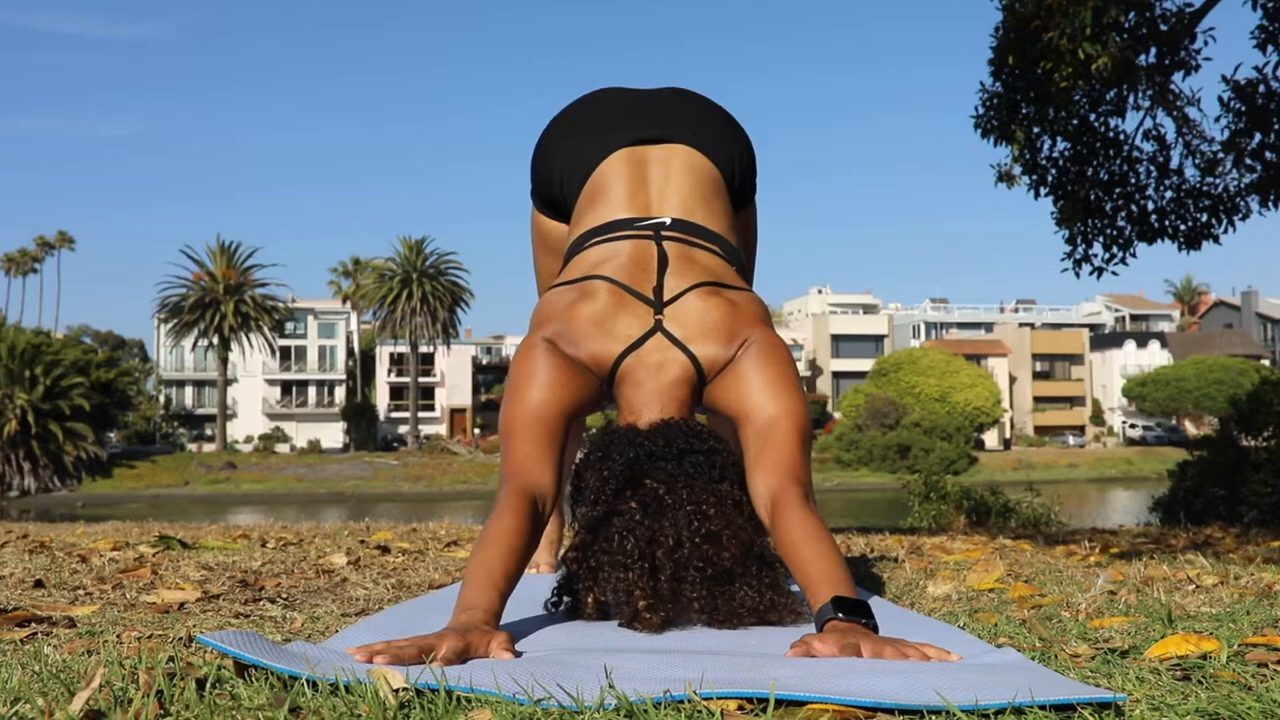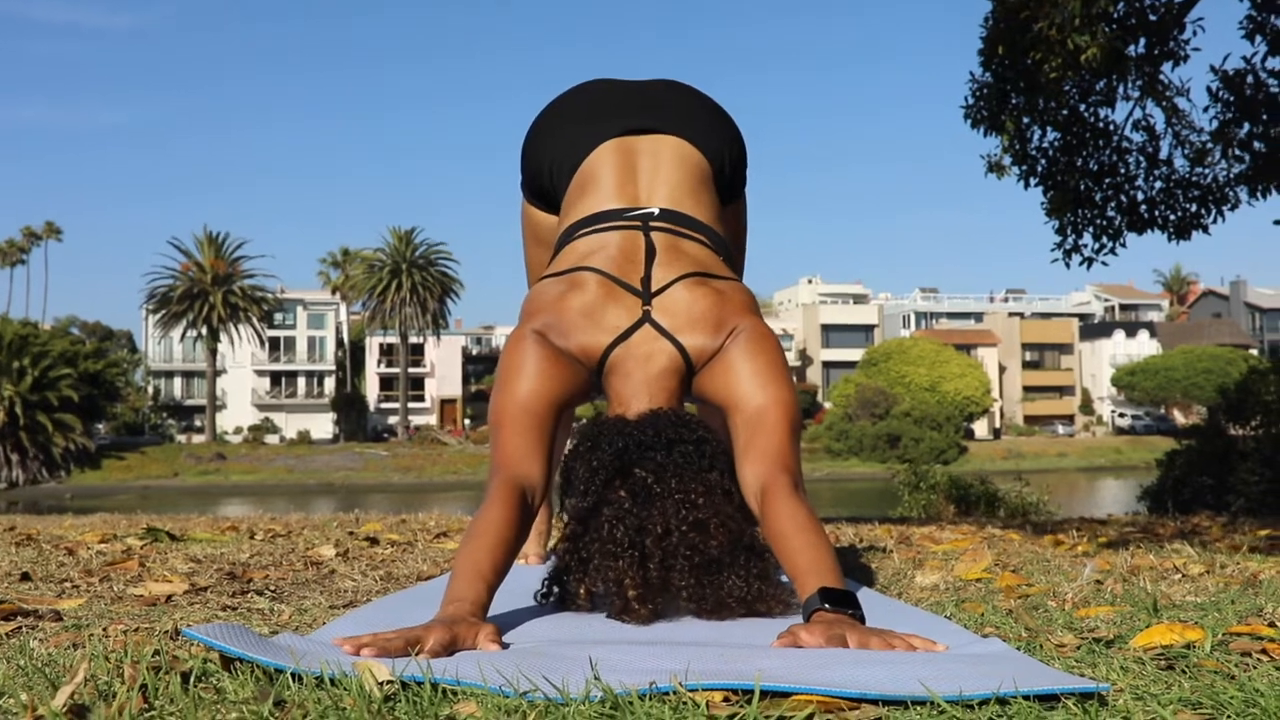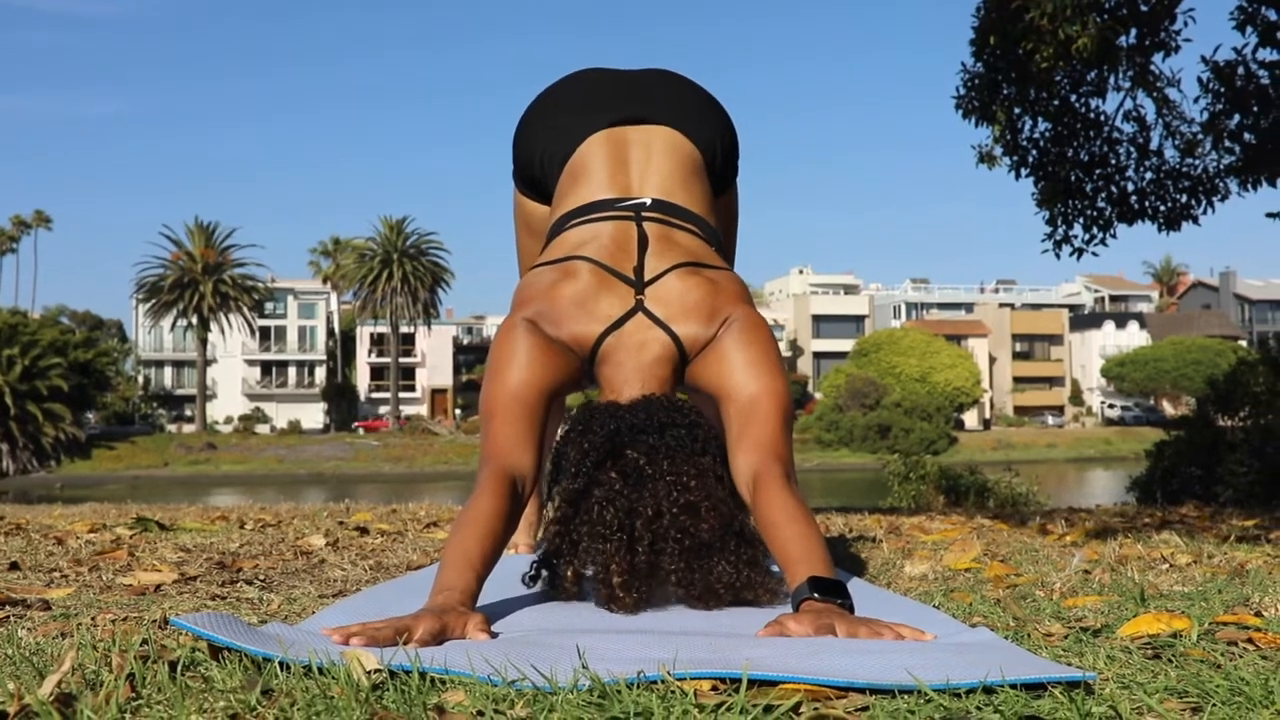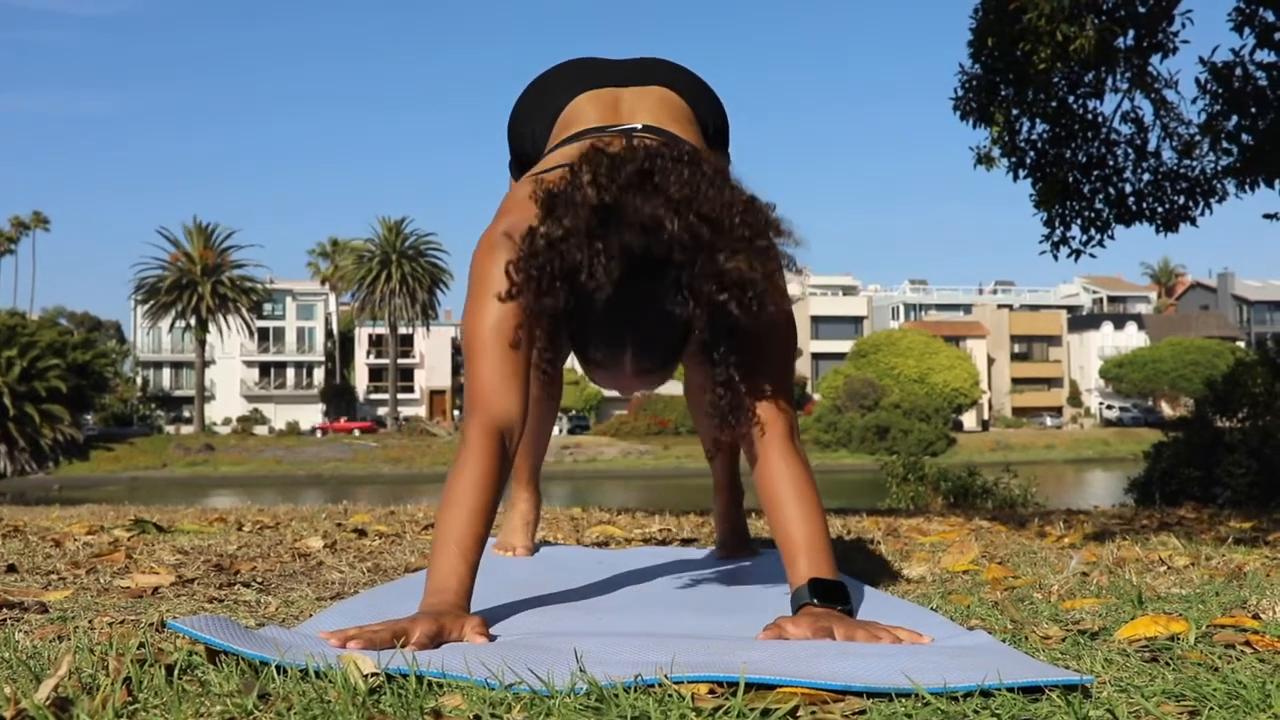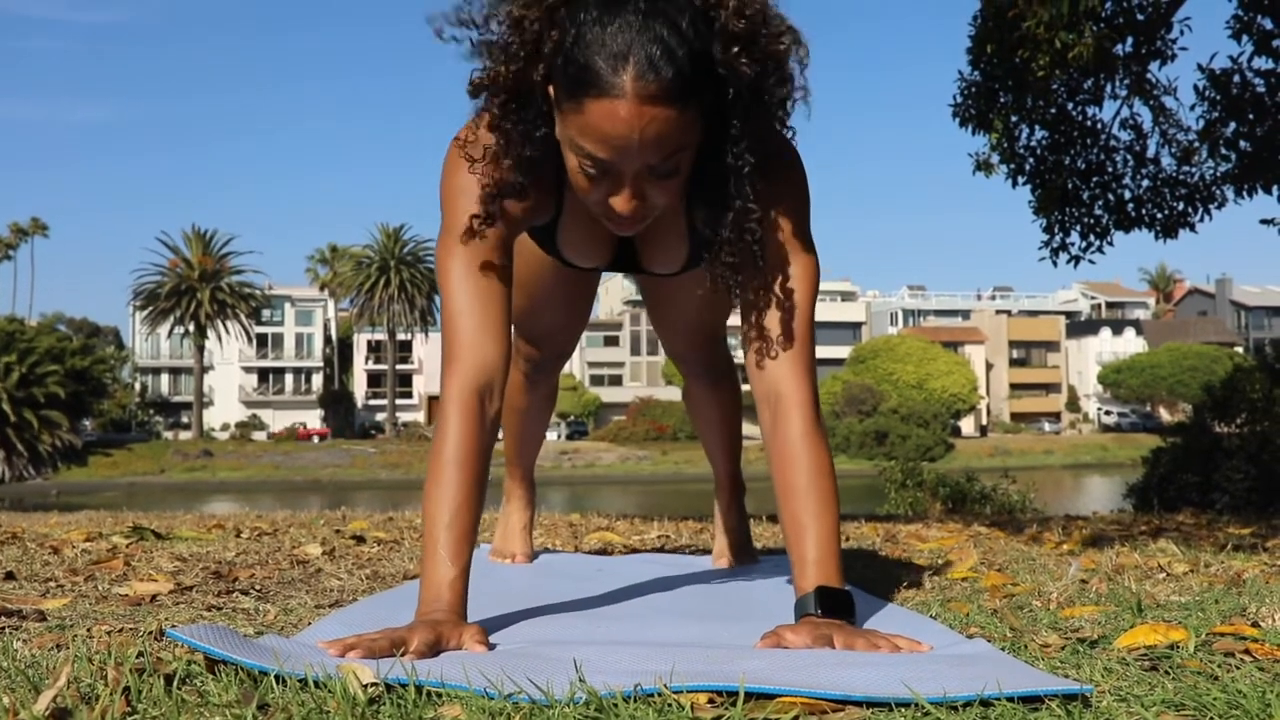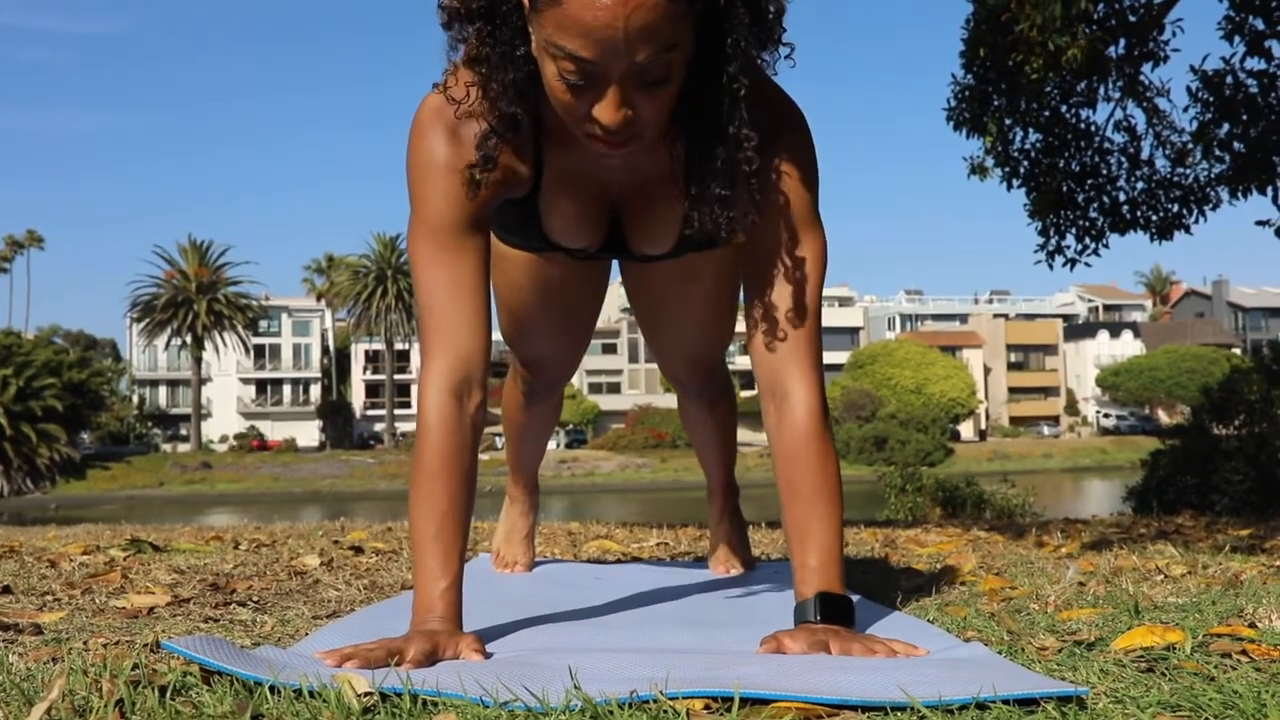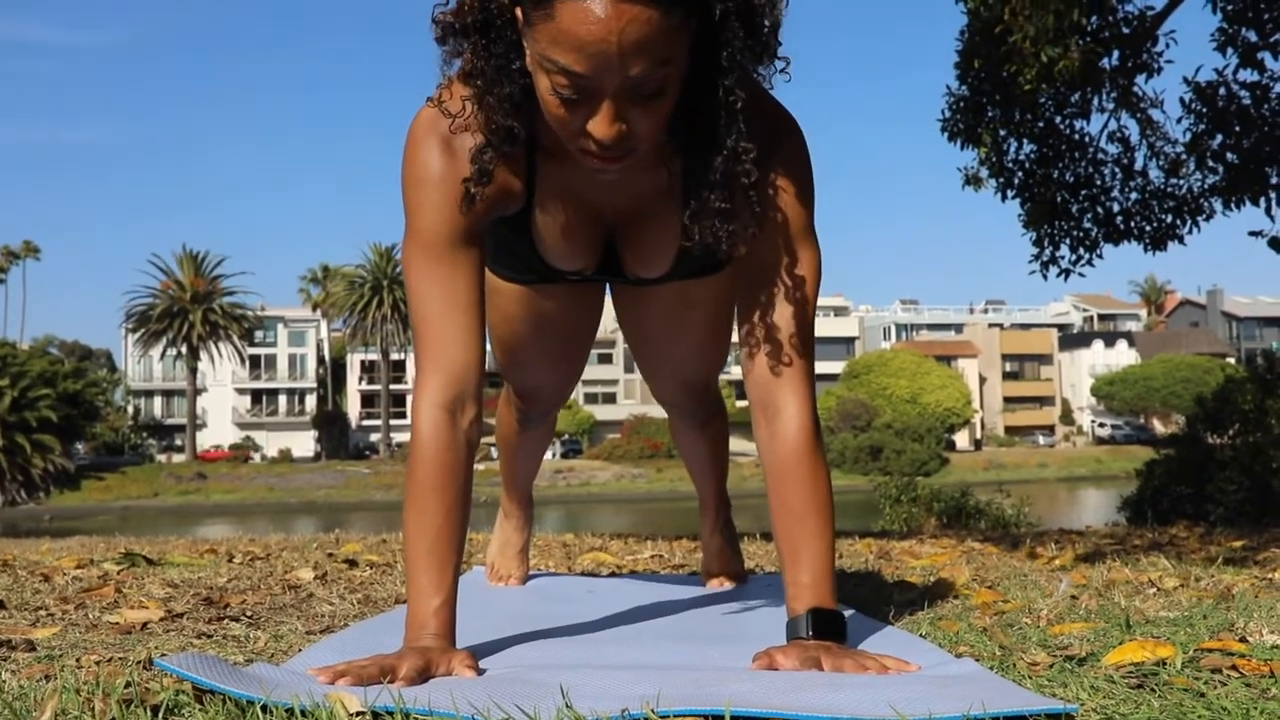
dt=0.7s
person 1, frame 1
left shoulder: (746, 356)
right shoulder: (556, 355)
left elbow: (787, 496)
right elbow: (521, 496)
left wrist: (844, 618)
right ankle: (551, 537)
person 1, frame 2
left shoulder: (733, 343)
right shoulder: (546, 344)
left elbow: (777, 486)
right elbow: (509, 486)
left wrist: (831, 608)
left ankle: (723, 531)
right ankle: (537, 529)
person 1, frame 3
left shoulder: (728, 336)
right shoulder: (541, 333)
left elbow: (767, 477)
right elbow: (502, 476)
left wrist: (820, 597)
left ankle: (721, 516)
right ankle: (532, 510)
person 1, frame 4
left shoulder: (733, 245)
right shoulder: (520, 238)
left elbow: (770, 422)
right elbow: (488, 427)
left wrist: (821, 598)
right wrist: (442, 605)
left knee: (718, 359)
right knee: (537, 351)
left ankle: (726, 499)
right ankle: (523, 497)
person 1, frame 5
left shoulder: (761, 168)
right shoulder: (498, 152)
left elbow: (786, 389)
right elbow: (471, 385)
left wrist: (824, 604)
right wrist: (440, 608)
right hip: (555, 226)
left knee: (702, 357)
right knee: (537, 354)
left ankle: (729, 501)
right ankle: (518, 494)
person 1, frame 6
left shoulder: (758, 125)
right shoulder: (463, 121)
left elbow: (791, 379)
right elbow: (453, 381)
left wrist: (824, 608)
right wrist: (435, 617)
left hip: (687, 226)
right hip: (541, 223)
right knee: (541, 367)
left ankle: (723, 507)
right ankle: (520, 499)
person 1, frame 7
left shoulder: (757, 141)
right shoulder: (456, 135)
left elbow: (783, 396)
right elbow: (446, 397)
left wrist: (815, 624)
right wrist: (428, 634)
left hip: (683, 256)
right hip: (534, 250)
right knee: (535, 394)
left ankle: (716, 520)
right ankle: (515, 511)
